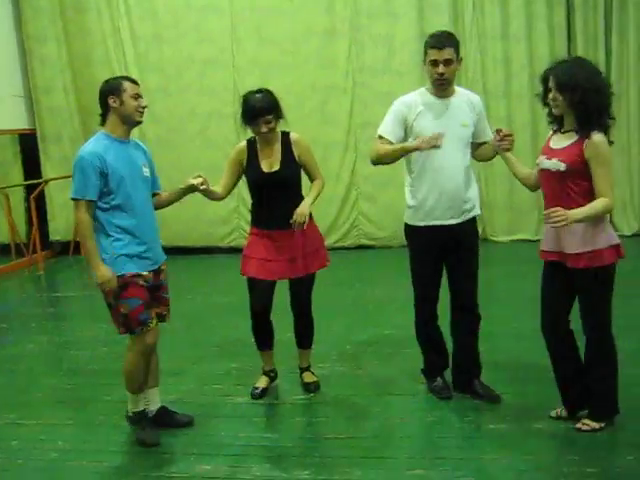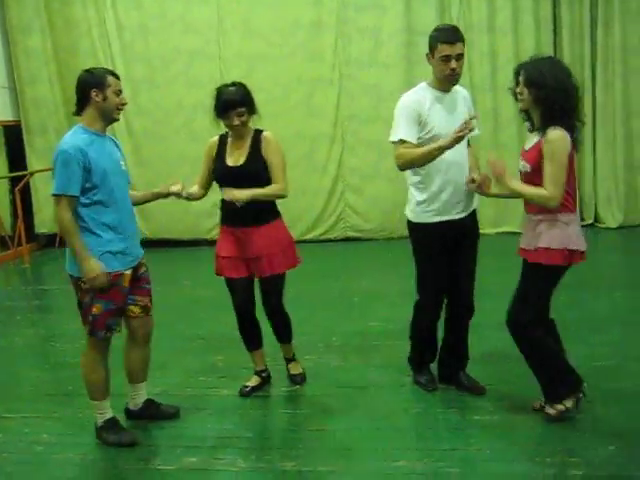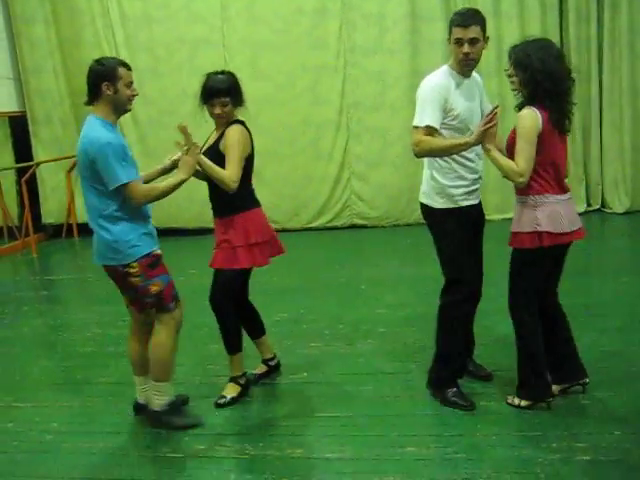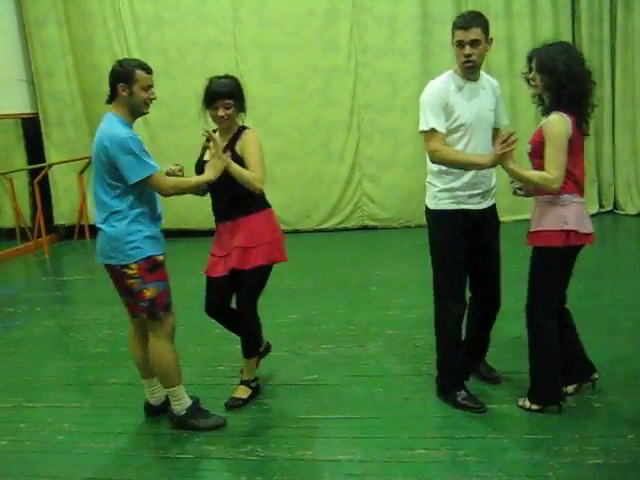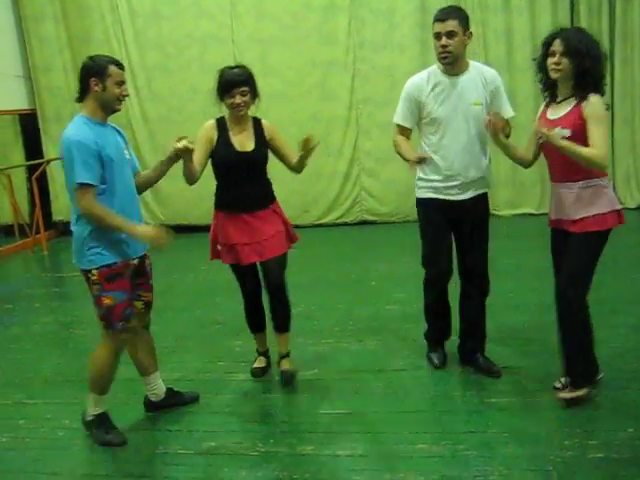
dt=0.4s
person 1, frame 1
left shoulder: (472, 103)
right shoulder: (406, 105)
right elbow: (377, 153)
left wrist: (498, 147)
right wrist: (413, 145)
left hip: (464, 220)
right hip: (422, 223)
left knee: (467, 303)
right knee: (426, 304)
left ankle: (467, 375)
right ankle: (435, 371)
person 1, frame 2
left shoulder: (463, 97)
right shoulder: (412, 102)
right elbow: (402, 159)
left wrist: (476, 173)
right wrist: (447, 142)
left hip: (465, 215)
right hip: (428, 219)
left knee: (463, 299)
right knee: (431, 297)
left ankle: (453, 367)
right ankle: (421, 362)
person 1, frame 3
left shoulder: (476, 82)
right shoulder: (435, 85)
right elbow: (420, 145)
right wrist: (470, 141)
left hip: (471, 200)
right hip: (444, 204)
left knee: (471, 287)
right knee: (461, 286)
left ankle: (461, 357)
right ankle: (442, 377)
person 1, frame 4
left shoulder: (492, 87)
right shoulder: (437, 90)
right elbow: (435, 150)
right wrist: (484, 160)
left hip: (484, 206)
right hip: (447, 208)
left knee: (488, 290)
right knee: (451, 296)
left ankle: (473, 357)
right ankle: (450, 381)
person 1, frame 5
left shoulder: (488, 79)
right shoulder: (418, 85)
left elbow: (504, 127)
right elbow: (400, 135)
left wrist: (503, 135)
right wrist: (409, 155)
left hip: (475, 194)
right hip: (433, 195)
left knee: (476, 276)
right knee: (437, 273)
left ankle: (472, 349)
right ankle: (436, 339)
person 2, frame 1
left shoulder: (140, 149)
right shoulder: (92, 154)
right elbow: (82, 214)
left wrist: (185, 190)
right wrist: (97, 265)
left hip: (152, 260)
right hip: (120, 267)
left knee: (151, 339)
right knee: (145, 339)
left ankle: (153, 407)
right ankle: (135, 411)
person 2, frame 2
left shoulder: (111, 143)
right shoulder: (72, 148)
right elbow: (63, 211)
left wrist: (160, 193)
right wrist: (85, 260)
left hip: (130, 257)
right hip: (100, 265)
left knee: (142, 329)
right knee: (99, 343)
left ankle: (139, 402)
right ankle: (104, 419)
person 2, frame 3
left shoulder: (106, 131)
right shoulder: (102, 139)
right elbow: (137, 195)
left wrist: (164, 168)
right wrist: (181, 175)
left hip: (132, 243)
right hip: (128, 246)
left knee: (144, 320)
right knee: (170, 316)
left ankle: (147, 396)
right ankle: (159, 403)
person 2, frame 4
left shoulder: (115, 130)
right shoulder: (120, 137)
right elbow: (163, 187)
left wrist: (164, 174)
right wrist: (207, 176)
left hip: (129, 246)
right hip: (134, 249)
left knee: (142, 324)
right knee: (161, 326)
left ankle: (156, 398)
right ankle: (181, 408)
person 2, frame 5
left shoulder: (113, 132)
right shoulder: (79, 138)
left elbow: (137, 183)
right elbow: (86, 203)
left wrist: (169, 160)
right wrist: (137, 229)
left hip: (131, 250)
right hip: (103, 255)
left knee: (140, 322)
right knee: (117, 334)
left ankle: (157, 393)
right ankle: (94, 413)
person 3, frame 1
left shoulder: (594, 141)
right shoulder: (554, 134)
left elbow: (606, 201)
right elbow: (535, 181)
left wrist: (573, 216)
right wrist: (505, 155)
left hip: (590, 244)
right hip: (556, 243)
left knee: (596, 328)
right knee: (552, 324)
left ankle: (603, 408)
right ankle: (576, 400)
person 3, frame 2
left shoulder: (556, 136)
right shoulder: (536, 132)
left elbow: (551, 197)
left wrist: (507, 182)
right wrist: (494, 188)
left hip: (556, 238)
right hip: (538, 236)
left knee: (521, 318)
right knee: (535, 317)
left ankle: (566, 385)
right ankle: (559, 391)
person 3, frame 3
left shoulder: (529, 115)
right shoulder: (553, 114)
left elbow: (520, 175)
left wrist: (490, 147)
left hip: (538, 219)
right hip: (558, 215)
left knee: (522, 305)
right knee: (544, 299)
left ankle: (534, 388)
right ankle: (569, 373)
person 3, frame 4
left shoulder: (556, 121)
right shoulder: (570, 117)
left elbow: (554, 181)
left wrist: (511, 167)
right wrist: (531, 185)
left hip: (558, 222)
right hip: (566, 220)
left knee: (540, 308)
right knee: (552, 303)
left ankle: (546, 392)
right ankle: (578, 370)
person 3, frame 5
left shoulder: (591, 103)
right shoulder: (546, 107)
left elbow: (600, 159)
right elbow: (528, 159)
left wrist: (556, 141)
right wrist: (501, 141)
left hip: (592, 207)
right hip: (561, 208)
left knee: (570, 291)
right knee: (566, 290)
left ankle: (581, 377)
right ankle: (583, 366)
person 4, frame 1
left shoulder: (295, 142)
right shoulder: (242, 151)
left elbow: (318, 179)
right elbow: (222, 192)
left wrist: (306, 203)
right wrist: (205, 189)
left hip: (299, 234)
right hip: (263, 238)
left knee: (301, 305)
right knee: (259, 309)
left ankle: (305, 366)
right ankle: (268, 370)
person 4, frame 2
left shoulder: (266, 140)
right shoulder: (215, 145)
left elbow: (282, 188)
right elbow: (201, 187)
left wrist: (247, 193)
right wrist: (186, 193)
left hip: (267, 233)
right hip: (232, 236)
left knee: (272, 304)
right knee: (242, 307)
left ankle: (290, 358)
right ankle: (260, 370)
person 4, frame 3
left shoulder: (236, 131)
right shoulder: (220, 131)
left elbow: (231, 182)
left wrist: (196, 156)
left hip: (242, 225)
right hip: (230, 225)
left knee: (221, 299)
right knee: (236, 299)
left ankle: (237, 377)
right ankle: (270, 359)
person 4, frame 4
left shoulder: (248, 136)
right shoulder: (210, 139)
left elbow: (258, 184)
right elbow: (206, 186)
left wrist: (223, 160)
left hip: (254, 229)
right hip: (226, 231)
left knee: (245, 305)
right knee: (215, 306)
left ankle: (249, 380)
right ankle: (257, 343)
person 4, frame 5
left shoulder: (264, 128)
right shoulder: (211, 130)
left elbow: (295, 165)
right elbow: (192, 178)
left wrist: (305, 154)
right wrist: (186, 157)
left hip: (266, 218)
right hip: (230, 221)
left knee: (276, 285)
right knee: (249, 290)
left ankle: (284, 355)
right ankle: (261, 352)
